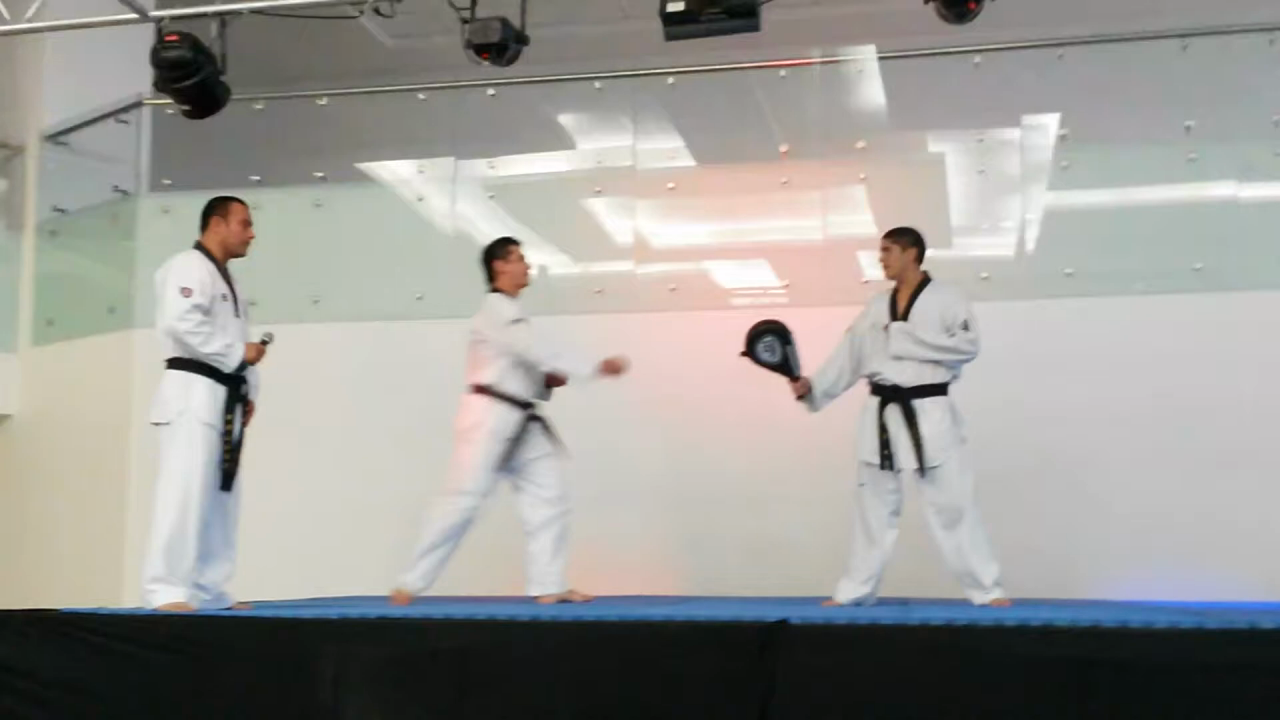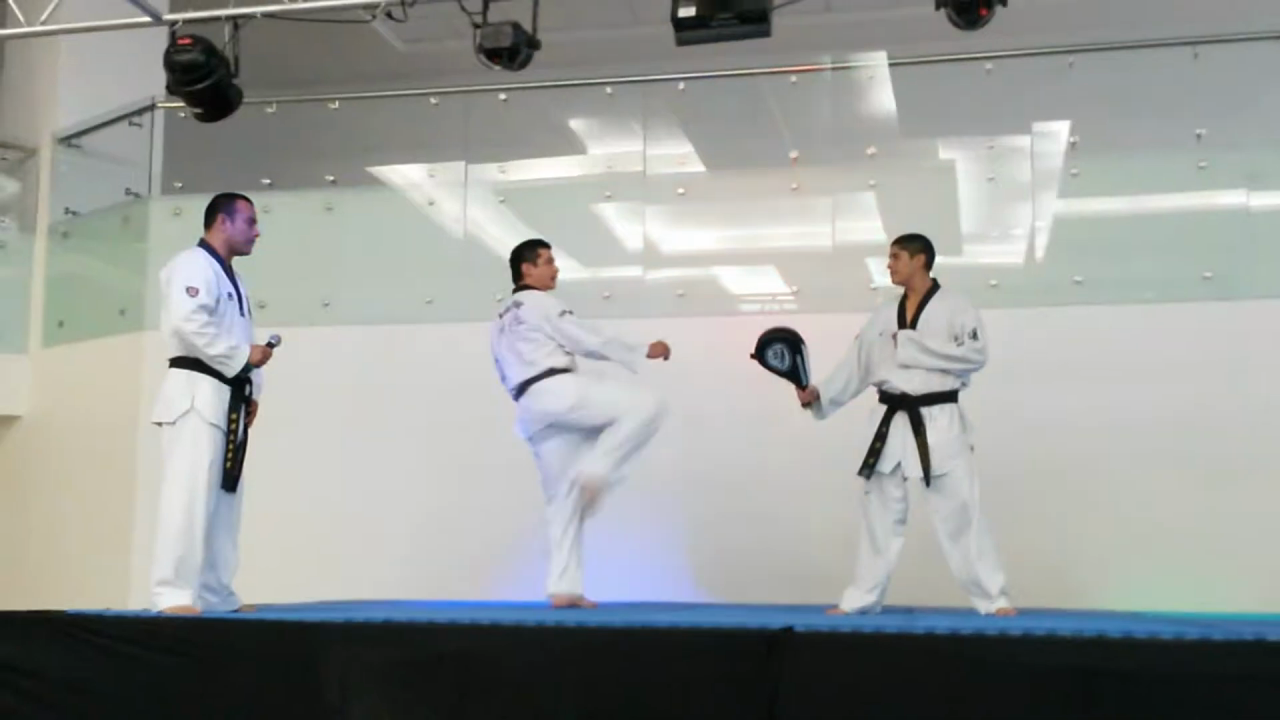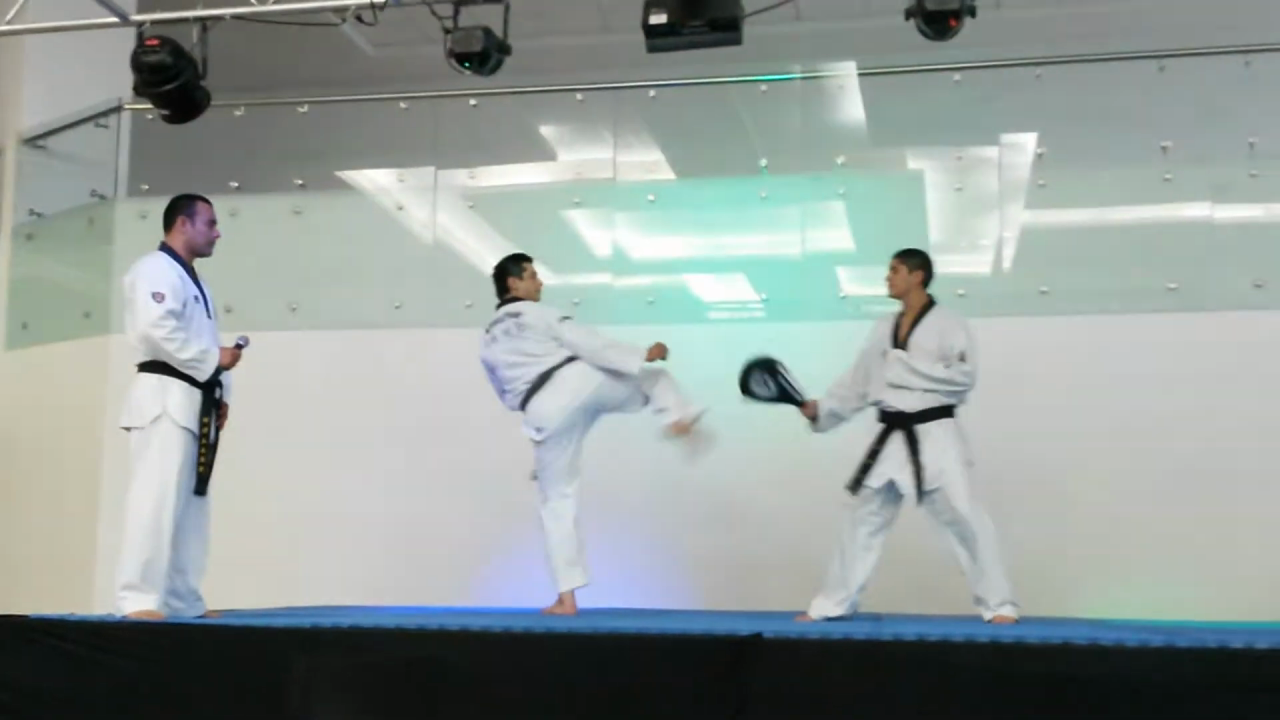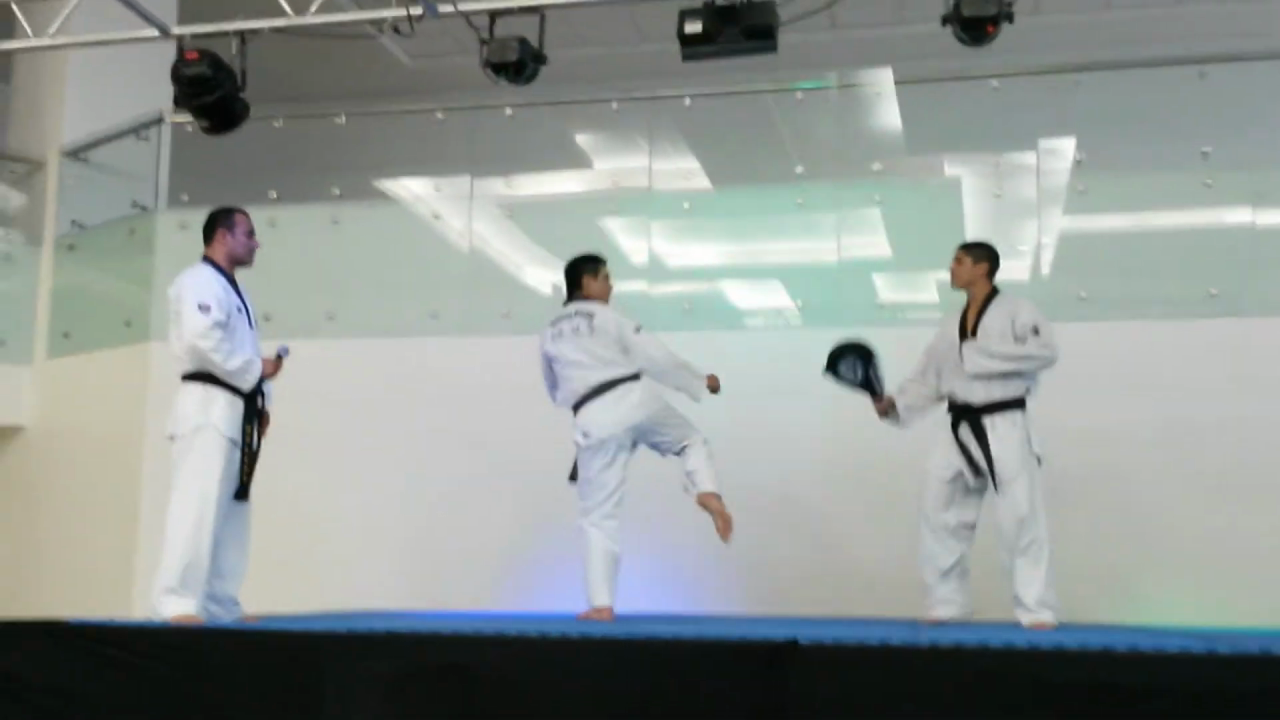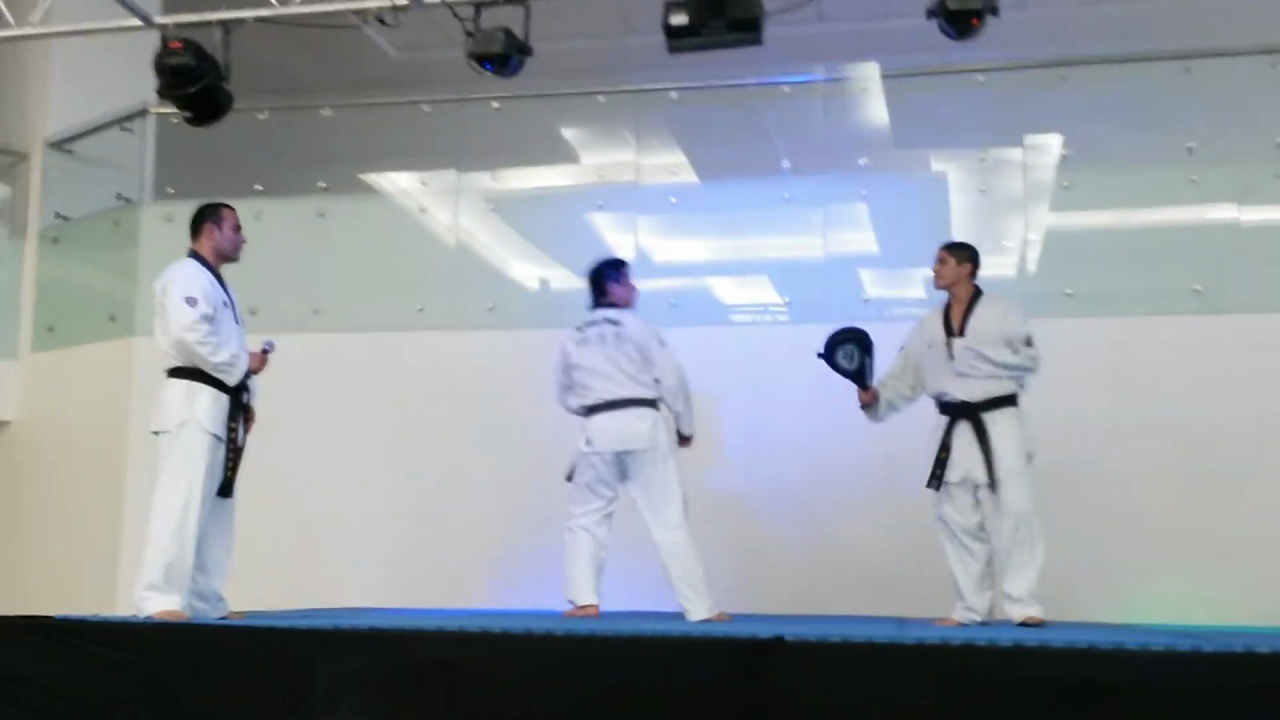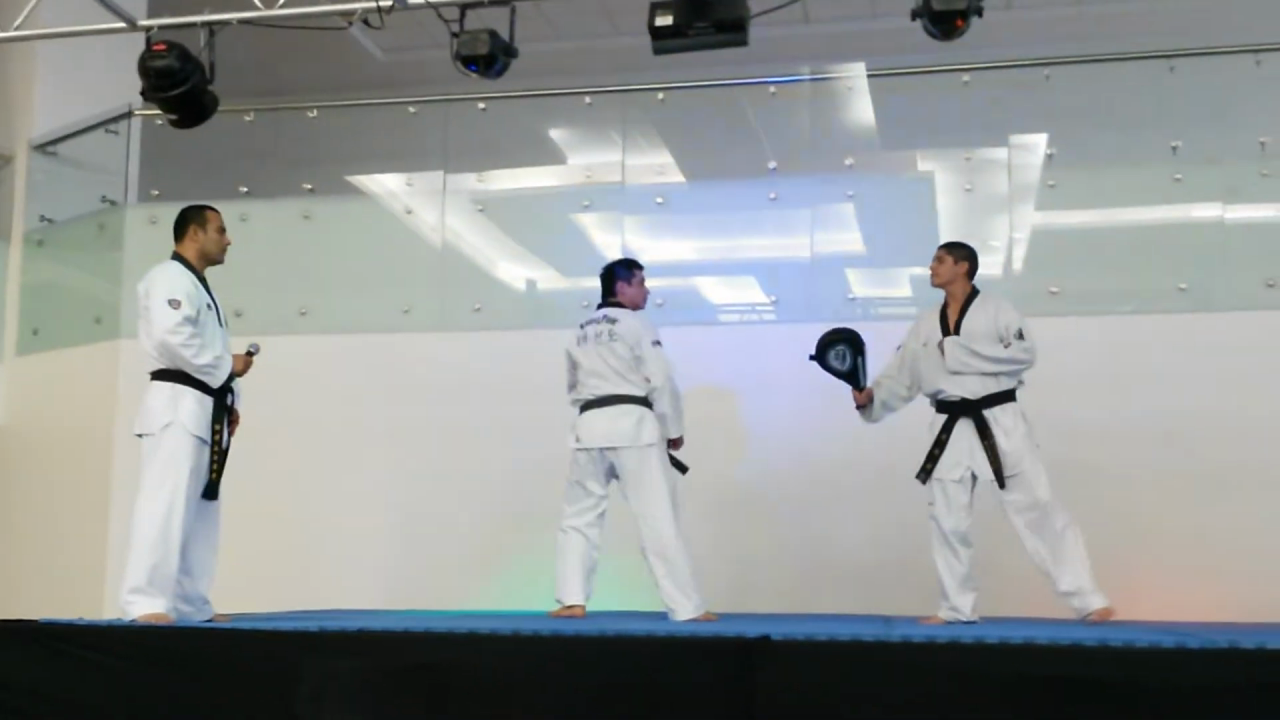
dt=0.3s
person 1, frame 1
left shoulder: (227, 281)
right shoulder: (188, 267)
right elbow: (181, 324)
left wrist: (247, 392)
right wrist: (237, 353)
left hip: (223, 400)
right hip: (193, 395)
left knee: (220, 499)
right knee: (184, 492)
left ankle: (208, 590)
right ankle: (167, 590)
person 1, frame 2
left shoulder: (231, 279)
right shoulder: (192, 265)
right elbow: (187, 324)
left wrist: (250, 392)
right wrist: (243, 356)
left hip: (225, 400)
right hip: (196, 395)
left knee: (223, 497)
right knee: (189, 494)
left ankle: (216, 593)
right ankle: (173, 593)
person 1, frame 3
left shoulder: (192, 280)
right shoulder: (156, 269)
right elbow: (156, 330)
left wrist: (219, 393)
right wrist: (213, 360)
left hip: (192, 403)
right hip: (165, 399)
left knee: (190, 502)
right knee: (156, 497)
left ankle: (180, 599)
right ankle: (138, 598)
person 1, frame 4
left shoulder: (231, 290)
right shoulder: (200, 281)
right elbow: (201, 341)
left wrist: (259, 402)
right wrist: (256, 370)
left hip: (234, 411)
right hip: (208, 407)
left knee: (230, 508)
right knee: (198, 503)
left ankle: (219, 603)
right ankle: (176, 601)
person 1, frame 5
left shoulder: (217, 286)
right shoulder: (187, 275)
right elbow: (188, 335)
left wrist: (244, 398)
right wrist: (243, 364)
left hip: (218, 406)
right hip: (193, 403)
left knee: (215, 505)
right knee: (182, 499)
left ankle: (204, 600)
right ankle: (159, 598)
person 1, frame 6
left shoulder: (199, 288)
right shoulder: (170, 278)
right elbow: (171, 337)
left wrist: (228, 401)
right wrist: (228, 367)
left hip: (203, 409)
right hip: (177, 406)
left knee: (201, 508)
right knee: (166, 502)
left ankle: (190, 604)
right ankle: (145, 602)
person 2, frame 1
left shoulder: (946, 298)
right shoulder: (876, 307)
left elbow: (967, 345)
right elbow: (848, 358)
left wrist: (907, 340)
right wrist: (813, 386)
left hip: (929, 412)
right hip: (882, 414)
left knee: (952, 502)
right knee: (874, 503)
left ankle: (986, 589)
right ankle: (855, 590)
person 2, frame 2
left shoulder: (954, 306)
right shoulder: (884, 315)
left elbow: (976, 354)
right elbow: (856, 365)
left wrist: (914, 348)
right wrist: (819, 394)
left hip: (937, 419)
right hip: (891, 421)
left knee: (958, 511)
right knee: (880, 511)
left ankle: (992, 598)
right ankle: (861, 599)
person 2, frame 3
left shoulder: (948, 323)
right shoulder: (885, 329)
left elbow: (963, 376)
right elbow: (858, 382)
left wrist: (904, 367)
right wrist: (822, 409)
left hip: (935, 435)
right hip: (890, 437)
left knee: (966, 520)
right knee: (863, 521)
left ankle: (997, 604)
right ankle: (830, 607)
person 2, frame 4
left shoulder: (1016, 310)
right shoulder: (952, 324)
left elbow: (1045, 352)
right elbow: (928, 379)
left wrist: (981, 356)
right wrist: (894, 405)
left hip: (1003, 427)
right hip: (961, 429)
left knee: (1020, 519)
right knee: (939, 513)
left ankle: (1036, 610)
right ankle: (949, 603)
person 2, frame 5
left shoulder: (1001, 311)
right shoulder: (930, 325)
left elbow: (1027, 359)
right elbow: (905, 379)
left wrist: (968, 355)
right wrist: (875, 396)
left hip: (998, 422)
right hip: (953, 428)
left knee: (1013, 512)
right knee: (957, 519)
left ankle: (1022, 604)
right ankle: (972, 607)
person 2, frame 6
left shoulder: (997, 309)
right shoulder: (925, 326)
left elbow: (1024, 354)
right elbow: (900, 378)
left wrist: (959, 352)
right wrist: (871, 397)
left hip: (999, 420)
right hip: (951, 428)
left knee: (1038, 506)
right knee: (948, 518)
left ankle: (1085, 598)
right ankle: (956, 607)
person 3, frame 1
left shoulder: (506, 312)
right shoulder: (497, 309)
right elbow: (533, 351)
left wrist: (545, 382)
right wrist: (592, 368)
left hip: (516, 422)
right hip: (489, 418)
left knee: (548, 498)
right knee: (462, 500)
left ankle: (548, 587)
right ankle: (411, 582)
person 3, frame 2
left shoulder: (502, 321)
right shoulder: (539, 302)
left elbow: (511, 377)
right elbow: (586, 339)
right wrist: (643, 351)
left hip: (533, 410)
right hip: (557, 393)
left knee: (564, 497)
right knee: (645, 406)
left ankle: (564, 589)
right ankle: (595, 474)
person 3, frame 3
left shoulder: (489, 343)
right shoulder: (538, 315)
left elbow: (509, 398)
right elbow: (587, 344)
right wrist: (642, 354)
left hip: (545, 414)
right hip: (578, 383)
left knee: (558, 504)
right knee: (652, 377)
left ankle: (567, 596)
right ankle: (680, 419)
person 3, frame 4
left shoulder: (550, 334)
right shoulder: (607, 316)
left elbow: (557, 393)
right elbow: (656, 358)
right wrist: (701, 382)
left hip: (594, 421)
right hip: (636, 401)
left knee: (599, 515)
right knee: (692, 440)
left ankle: (601, 604)
right ankle: (708, 492)
person 3, frame 5
left shoulder: (573, 338)
right shoulder: (638, 327)
left elbow: (567, 398)
right elbow: (672, 380)
right wrist: (685, 426)
left hip: (599, 431)
right hip: (644, 426)
left knee: (586, 519)
right knee: (668, 523)
left ankle: (584, 601)
right ankle: (700, 608)
person 3, frame 6
left shoulder: (581, 334)
right shoulder: (637, 325)
left elbow: (575, 391)
right elbow: (661, 382)
right wrist: (674, 429)
left hip: (589, 427)
right hip: (634, 426)
left knee: (579, 519)
right knee: (658, 520)
left ankle: (572, 601)
right ankle: (686, 608)
